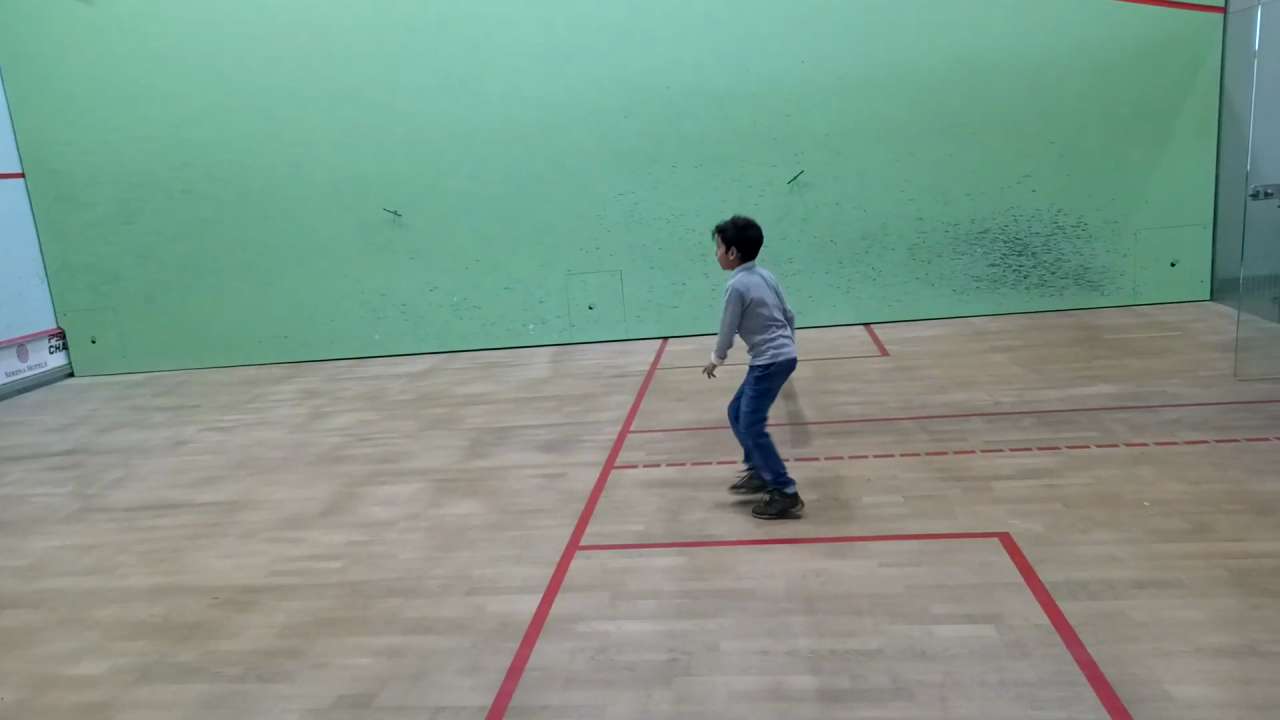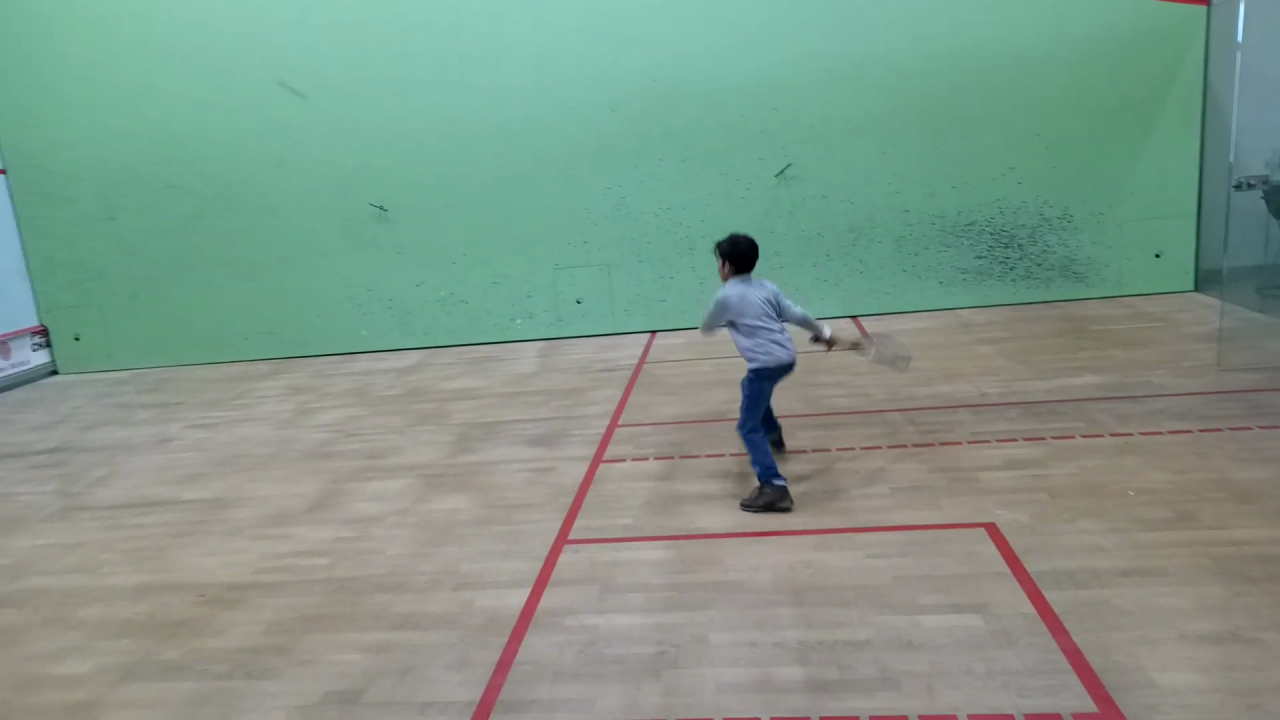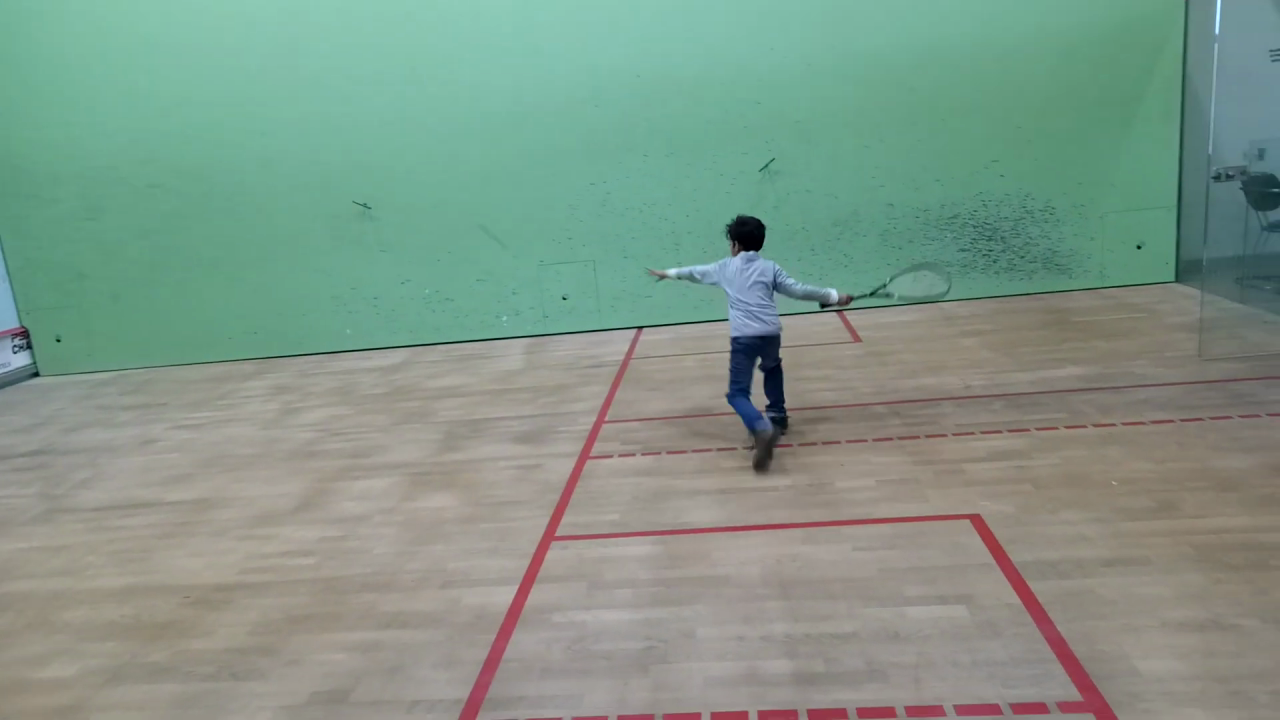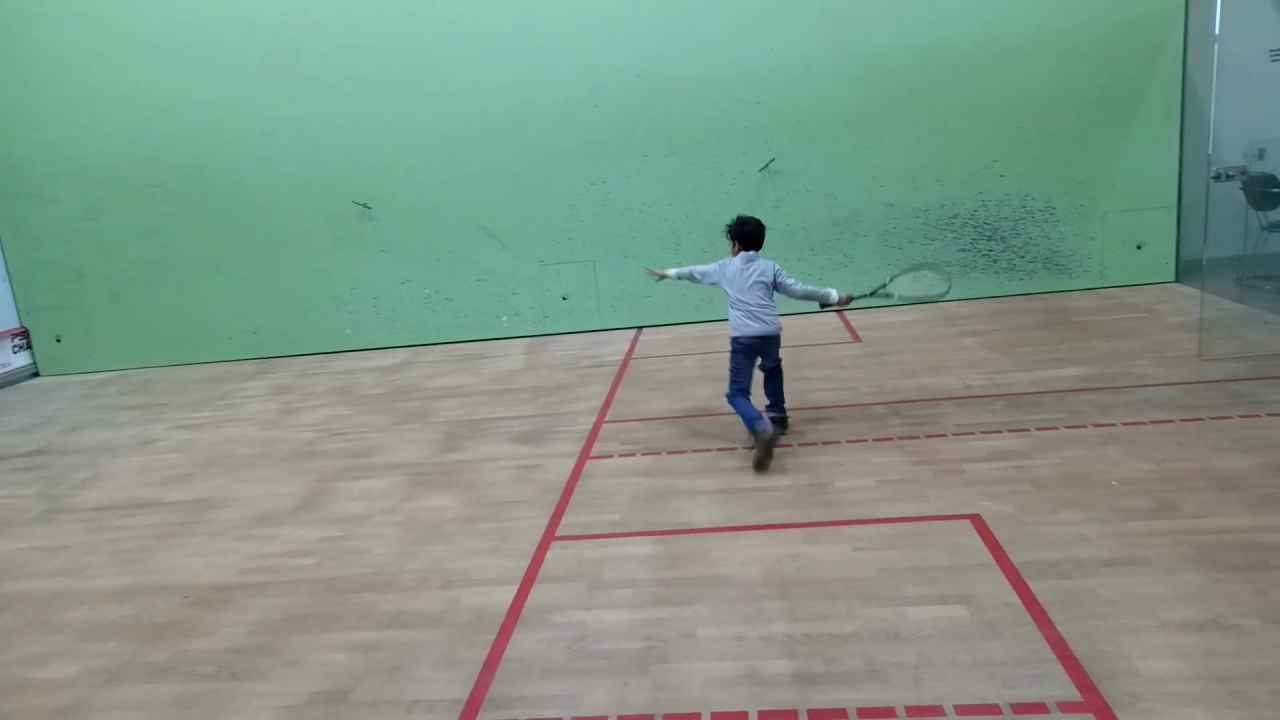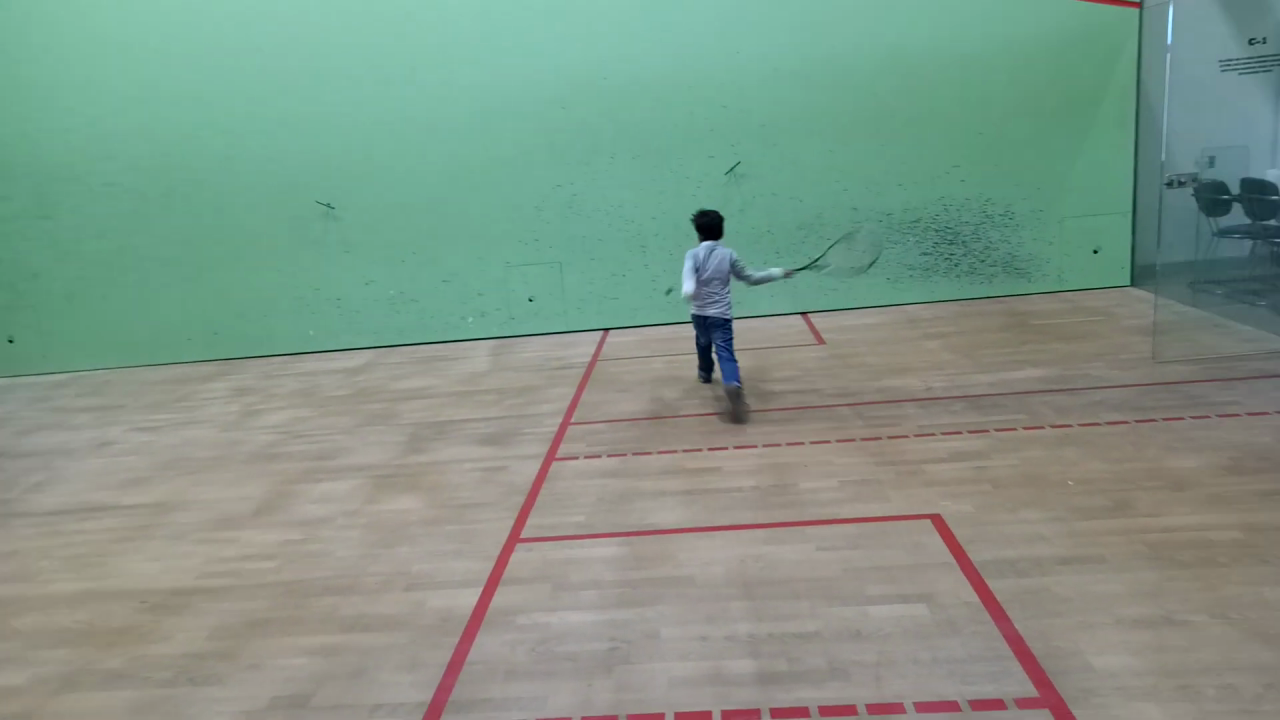
dt=0.2s
person 1, frame 1
left shoulder: (737, 286)
right shoulder: (763, 276)
left elbow: (727, 331)
right elbow: (788, 314)
left wrist: (716, 359)
right wrist: (787, 343)
left hip: (770, 362)
right hip: (779, 357)
left knee: (751, 427)
right knee: (737, 413)
left ankle: (784, 493)
right ankle: (758, 472)
person 1, frame 2
left shoulder: (725, 297)
right shoulder: (767, 289)
left elbow: (707, 325)
right elbow: (797, 315)
left wrist: (706, 326)
right wrist: (825, 333)
left hip: (765, 364)
right hip: (783, 357)
left knee: (749, 427)
right knee: (750, 388)
left ankle: (774, 488)
right ankle: (773, 437)
person 1, frame 3
left shoulder: (726, 266)
right shoulder: (769, 268)
left elbow: (695, 273)
right elbow: (797, 289)
left wrist: (668, 273)
right wrist: (834, 297)
left hip: (744, 335)
right hip: (771, 332)
left knee: (737, 393)
right knee: (771, 369)
left ankle: (762, 429)
right ankle: (777, 416)
person 1, frame 4
left shoulder: (726, 267)
right shoulder: (770, 268)
left elbow: (696, 272)
right elbow: (797, 290)
left wrist: (669, 273)
right wrist: (833, 296)
left hip: (743, 336)
right hip: (770, 333)
left knee: (737, 393)
right knee: (772, 368)
left ankle: (762, 429)
right ankle: (777, 416)
person 1, frame 5
left shoulder: (693, 255)
right shoulder: (729, 255)
left elbow: (688, 279)
right elbow: (749, 278)
left wrist: (688, 294)
right wrist: (778, 273)
left hip: (699, 313)
right hip: (721, 315)
left knee: (703, 344)
right knee: (725, 355)
left ankle: (705, 372)
right ankle: (733, 386)
